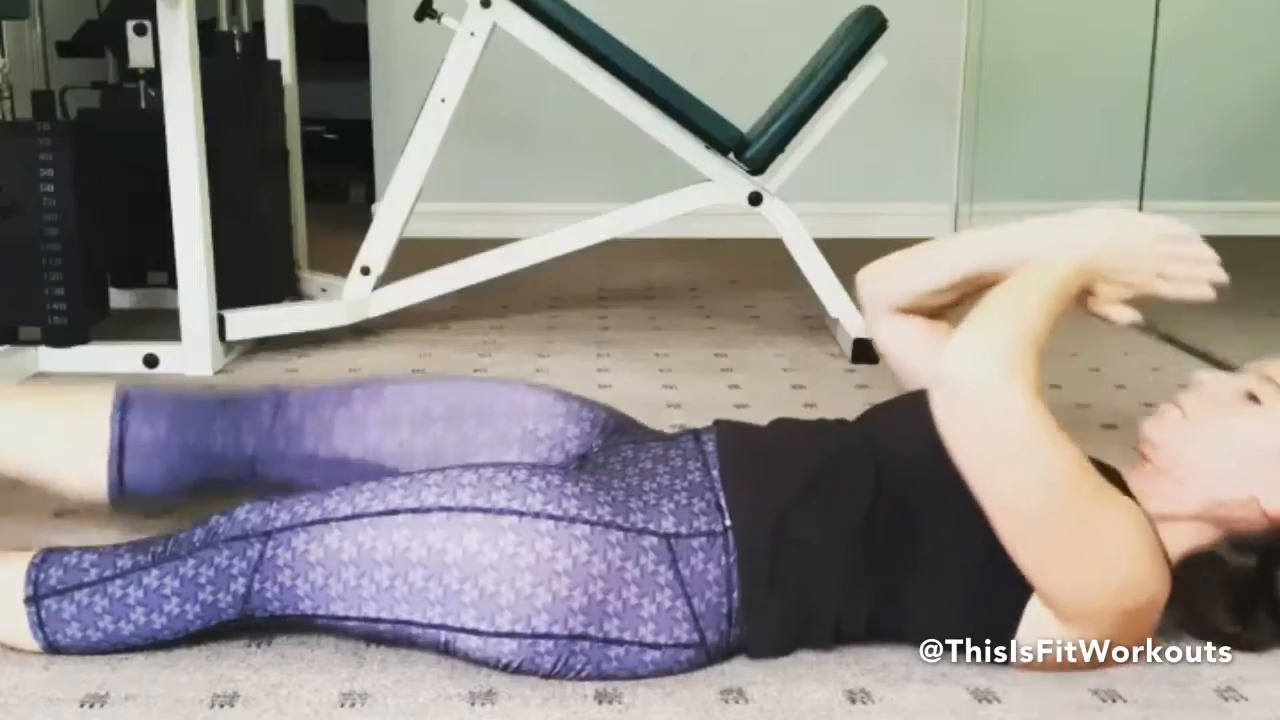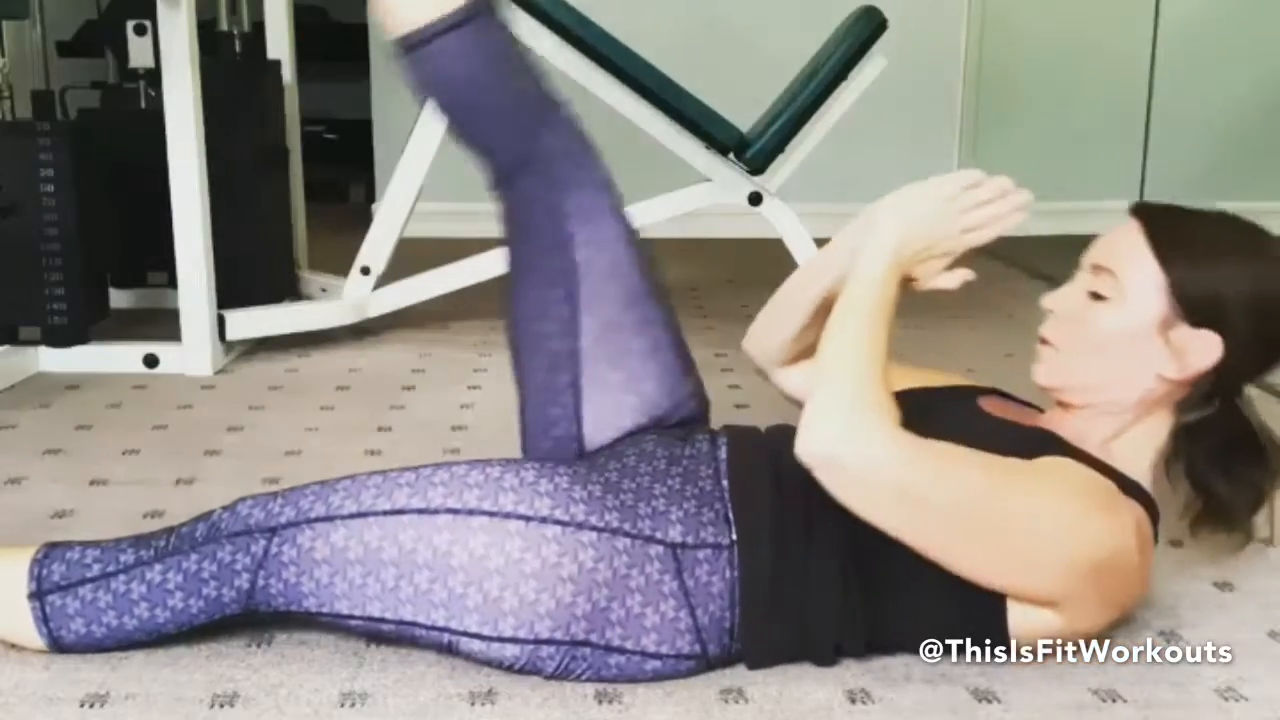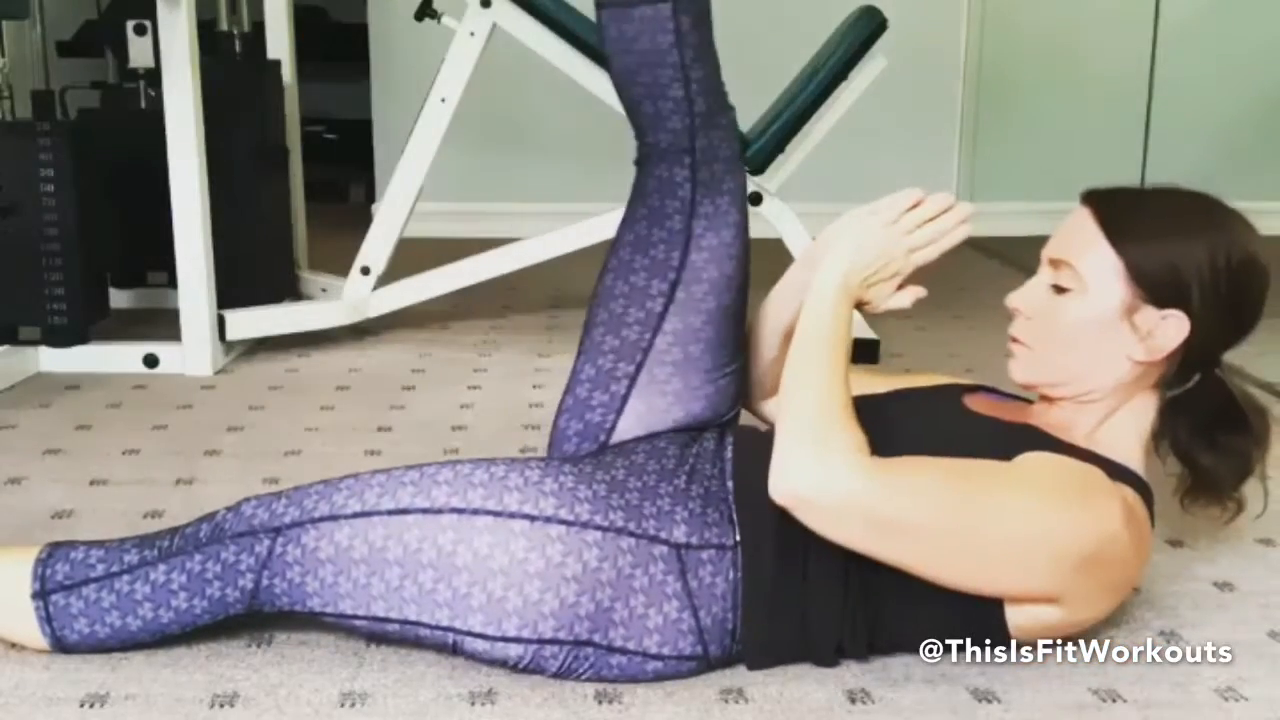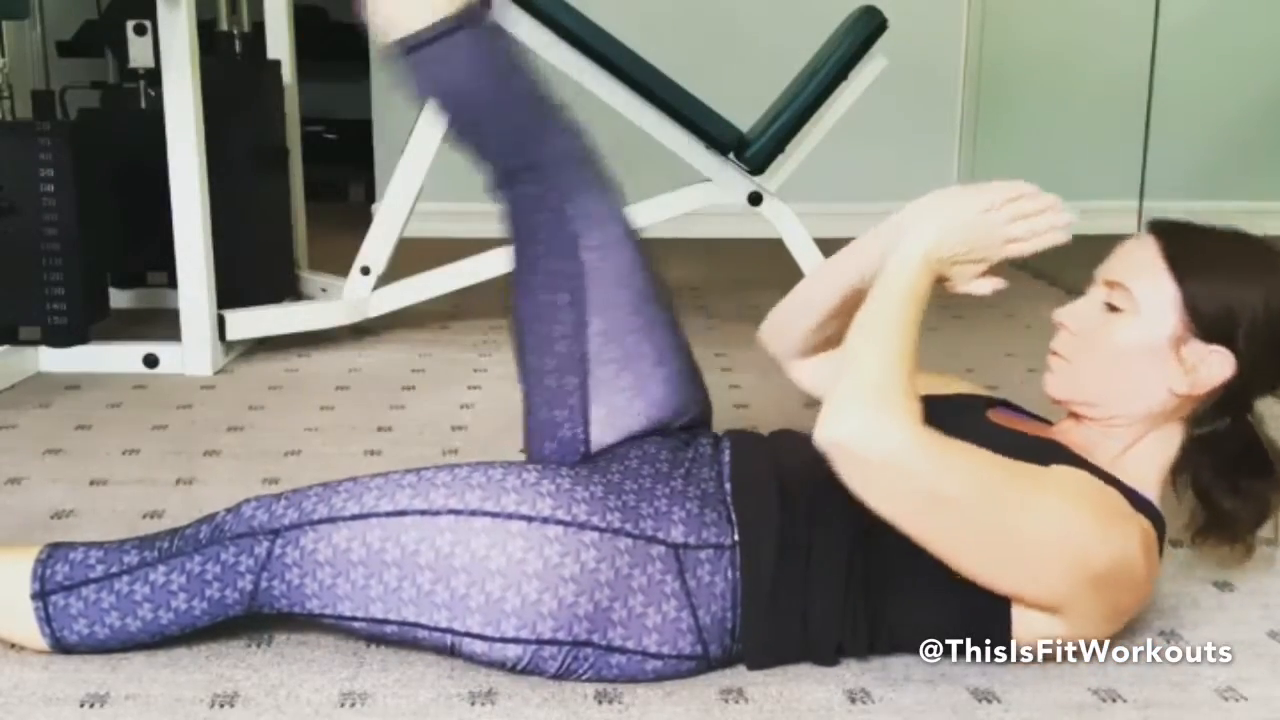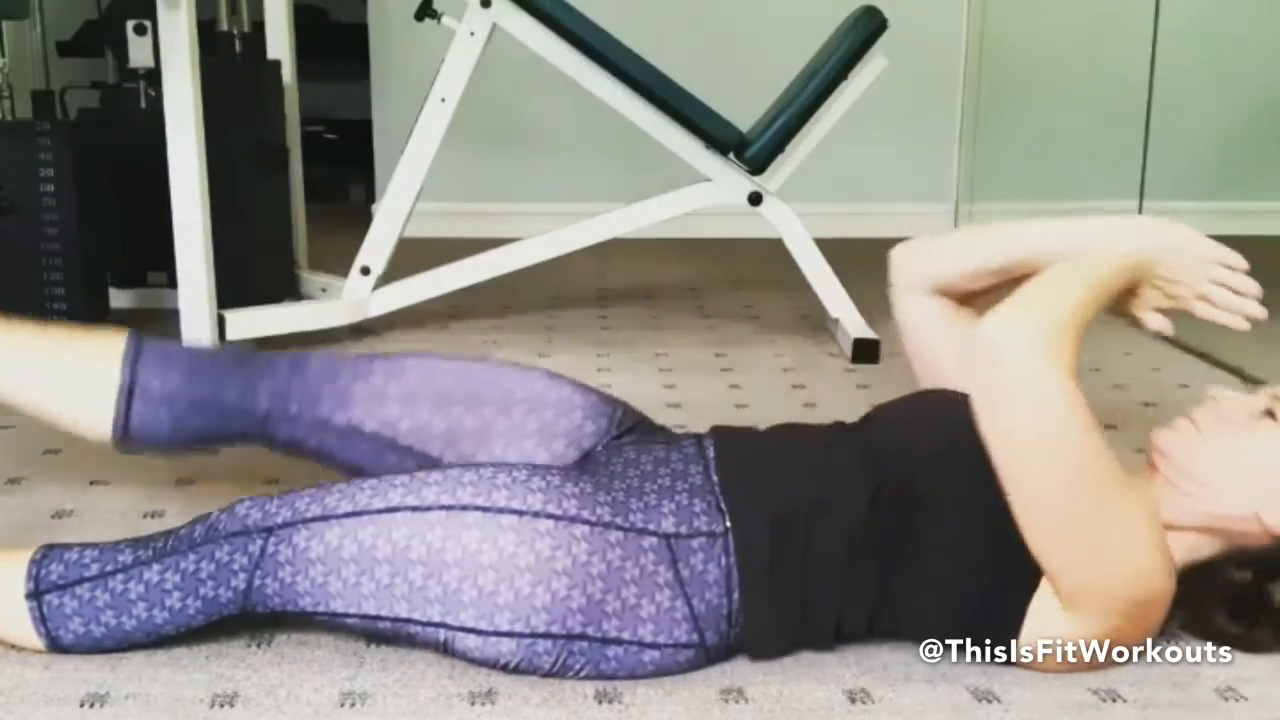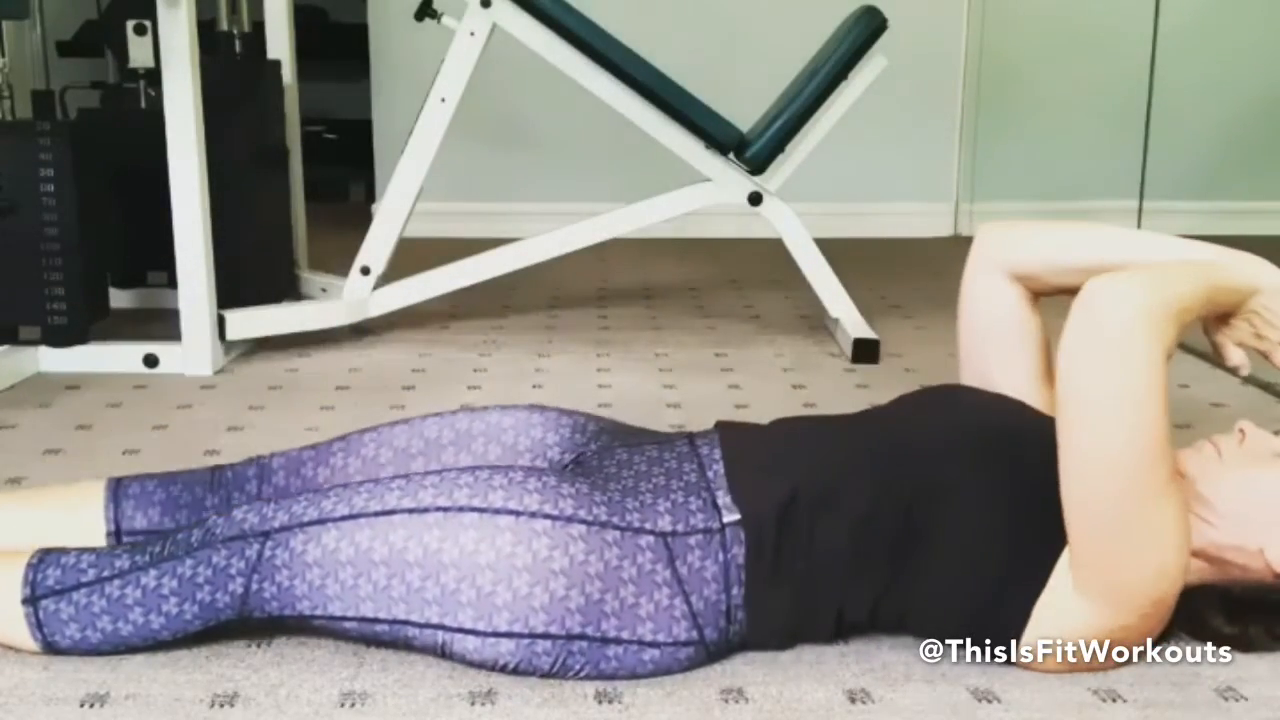
dt=0.5s
person 1, frame 1
left shoulder: (1113, 576)
right shoulder: (1059, 485)
left elbow: (974, 377)
right elbow: (889, 292)
left wrist: (1076, 262)
right wrist: (1079, 238)
left hip: (673, 569)
right hip: (661, 468)
left knee: (256, 554)
right knee: (254, 430)
person 1, frame 2
left shoulder: (1093, 537)
right shoulder: (1037, 431)
left elbow: (846, 448)
right elbow: (782, 350)
left wrist: (885, 258)
right wrist: (874, 241)
left hip: (666, 578)
right hip: (663, 469)
left knee: (255, 547)
right knee: (540, 164)
person 1, frame 3
left shoulder: (1089, 527)
right shoulder: (1025, 418)
left elbow: (815, 482)
right elbow: (767, 384)
left wrist: (836, 280)
right wrist: (824, 271)
left hip: (668, 578)
right hip: (666, 468)
left knee: (263, 544)
right knee: (690, 160)
person 1, frame 4
left shoulder: (1097, 548)
right shoulder: (1037, 449)
left elbow: (859, 443)
right elbow: (795, 340)
left wrist: (923, 255)
right wrist: (911, 240)
left hip: (671, 580)
right hip: (672, 473)
left knee: (262, 547)
right knee: (552, 178)
person 1, frame 5
left shoulder: (1118, 577)
right shoulder: (1068, 499)
left elbow: (1007, 352)
right elbow: (917, 274)
left wrist: (1117, 259)
right wrist: (1109, 241)
left hip: (670, 571)
right hip: (662, 467)
left knee: (248, 551)
right knee: (270, 384)
person 1, frame 6
left shoulder: (1126, 580)
right shoulder: (1062, 468)
left elbow: (1114, 322)
right elbow: (999, 258)
left hip: (673, 569)
right hip: (659, 472)
left knee: (244, 563)
right knee: (240, 494)
